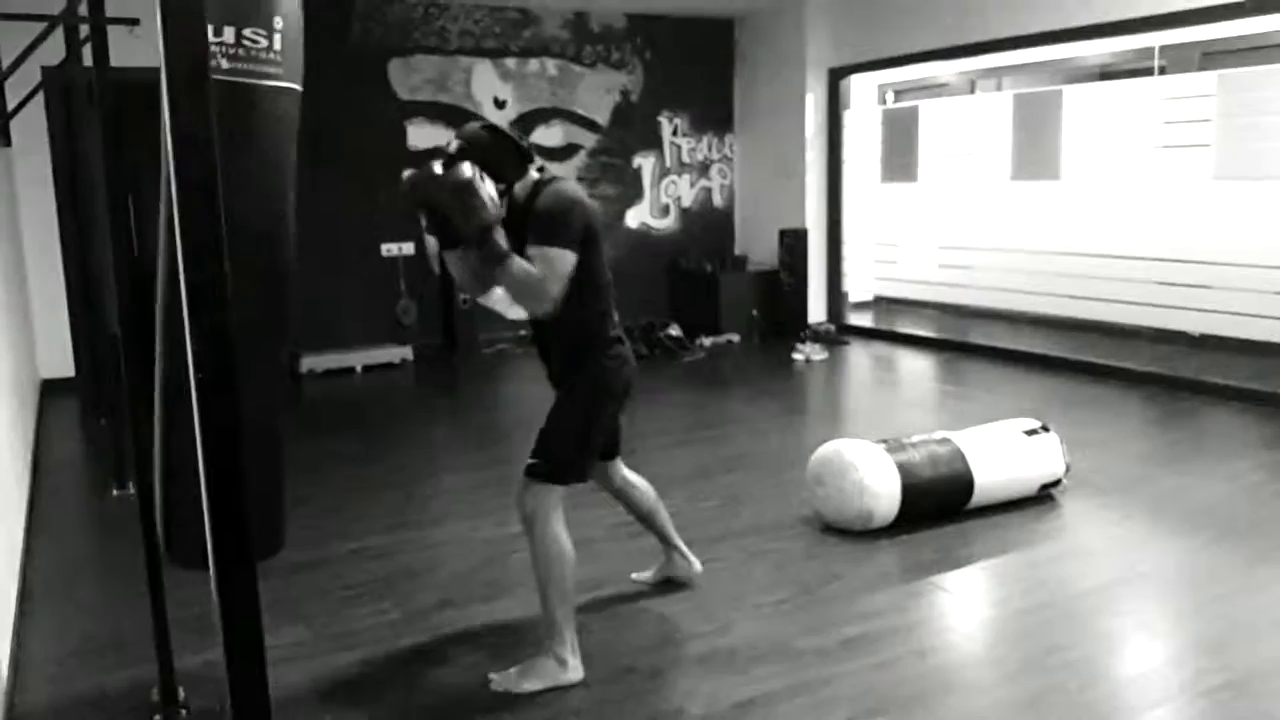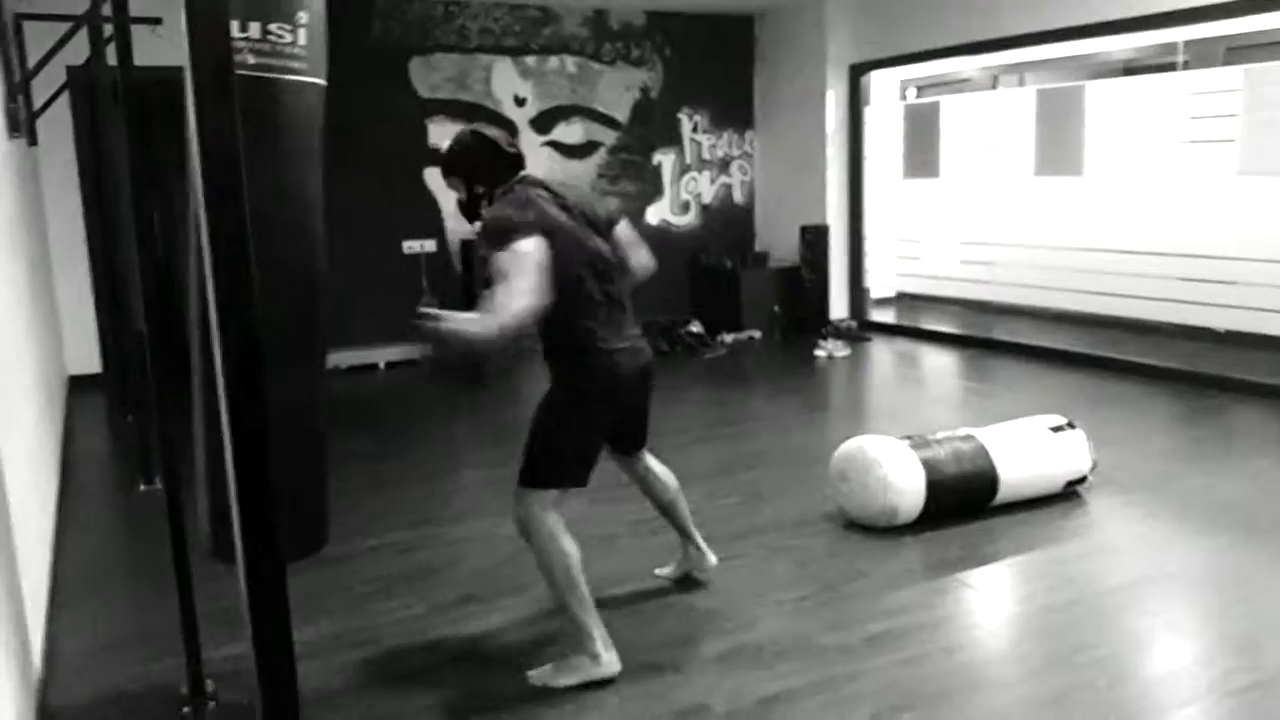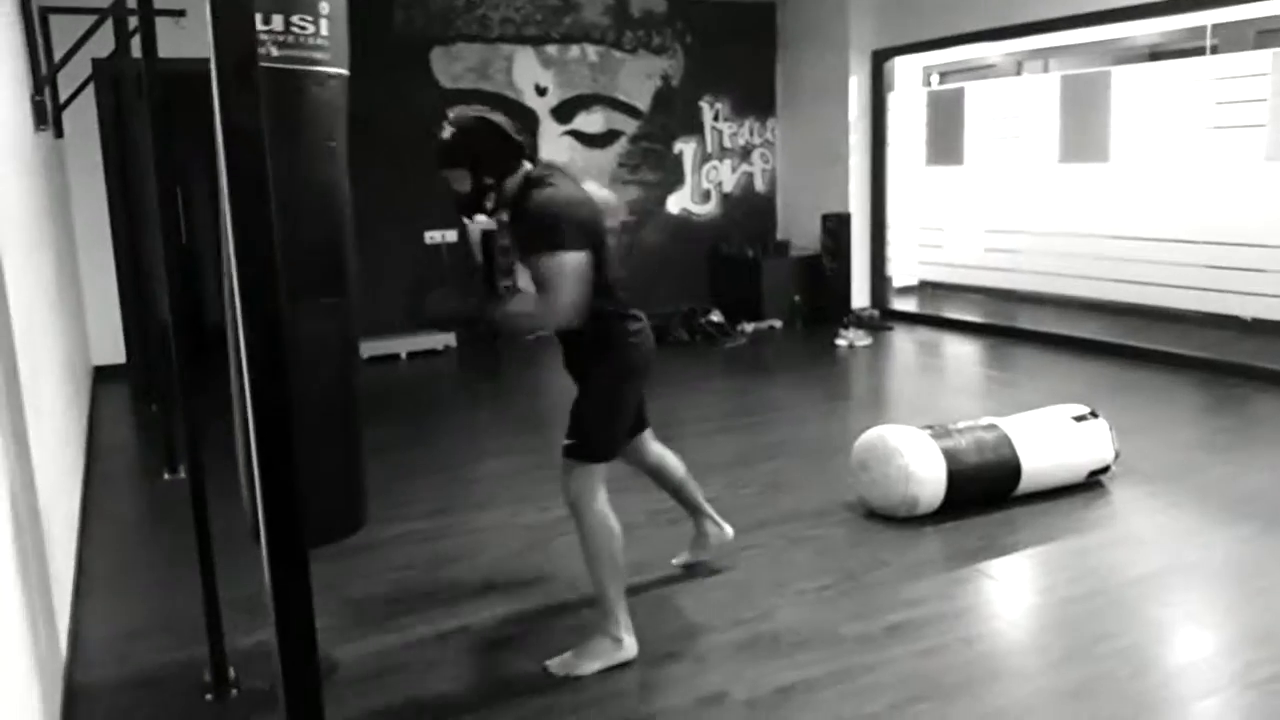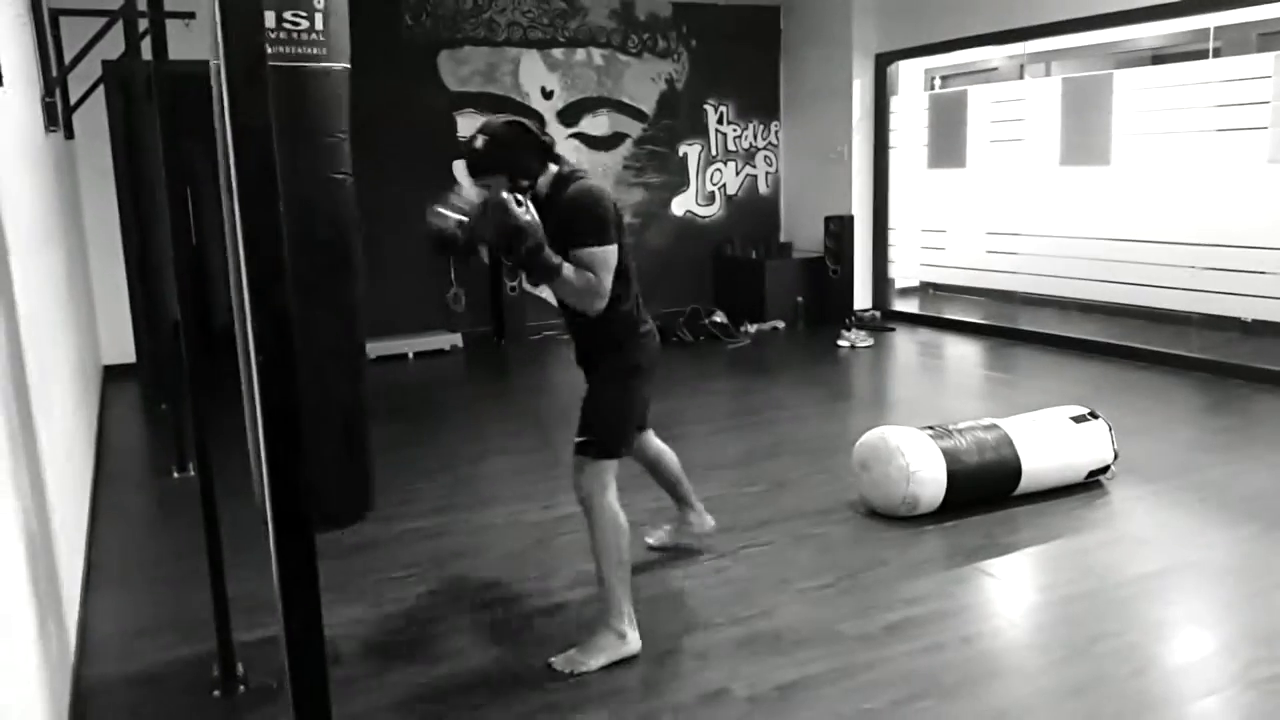
dt=0.2s
person 1, frame 1
left shoulder: (558, 204)
right shoulder: (521, 208)
left elbow: (539, 298)
right elbow: (480, 283)
left wrist: (487, 236)
right wrist: (448, 232)
left hip: (593, 368)
right hip: (590, 365)
left knee: (538, 503)
right knee: (609, 470)
left ankle: (561, 656)
right ankle: (679, 557)
person 1, frame 2
left shoulder: (510, 215)
right shoulder: (577, 197)
left elbow: (524, 296)
right elbow: (640, 266)
left wrist: (467, 327)
left hip: (589, 370)
right hip: (632, 354)
left knee: (534, 511)
right knee: (636, 460)
left ankle: (593, 650)
right ankle: (695, 551)
person 1, frame 3
left shoulder: (551, 208)
right shoulder: (537, 184)
left elbow: (559, 311)
left wrist: (490, 313)
left hip: (609, 350)
right hip: (615, 341)
left knee: (581, 486)
right knee: (637, 446)
left ankle: (616, 635)
right ankle: (709, 527)
person 1, frame 4
left shoulder: (581, 198)
right shoulder: (539, 193)
left elbow: (593, 299)
left wrist: (537, 253)
left hip: (620, 349)
right hip: (604, 347)
left knee: (591, 482)
right knee: (635, 438)
left ankle: (620, 629)
right ankle: (692, 517)
